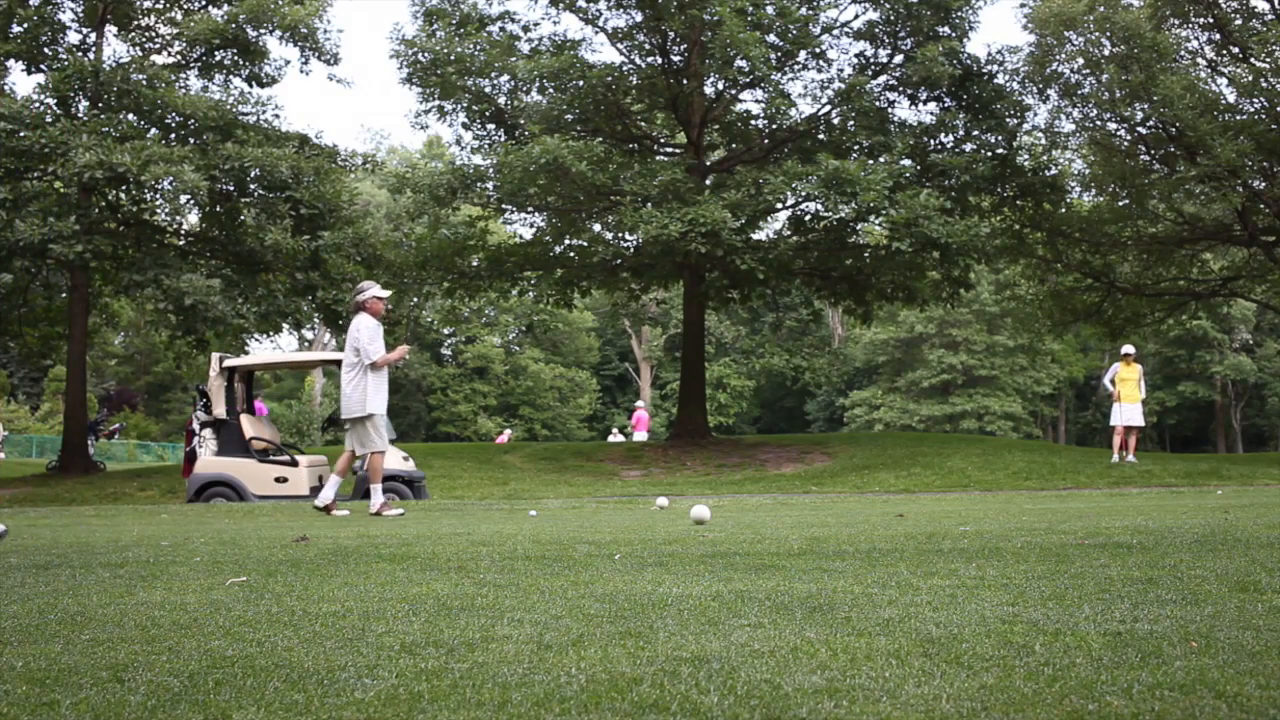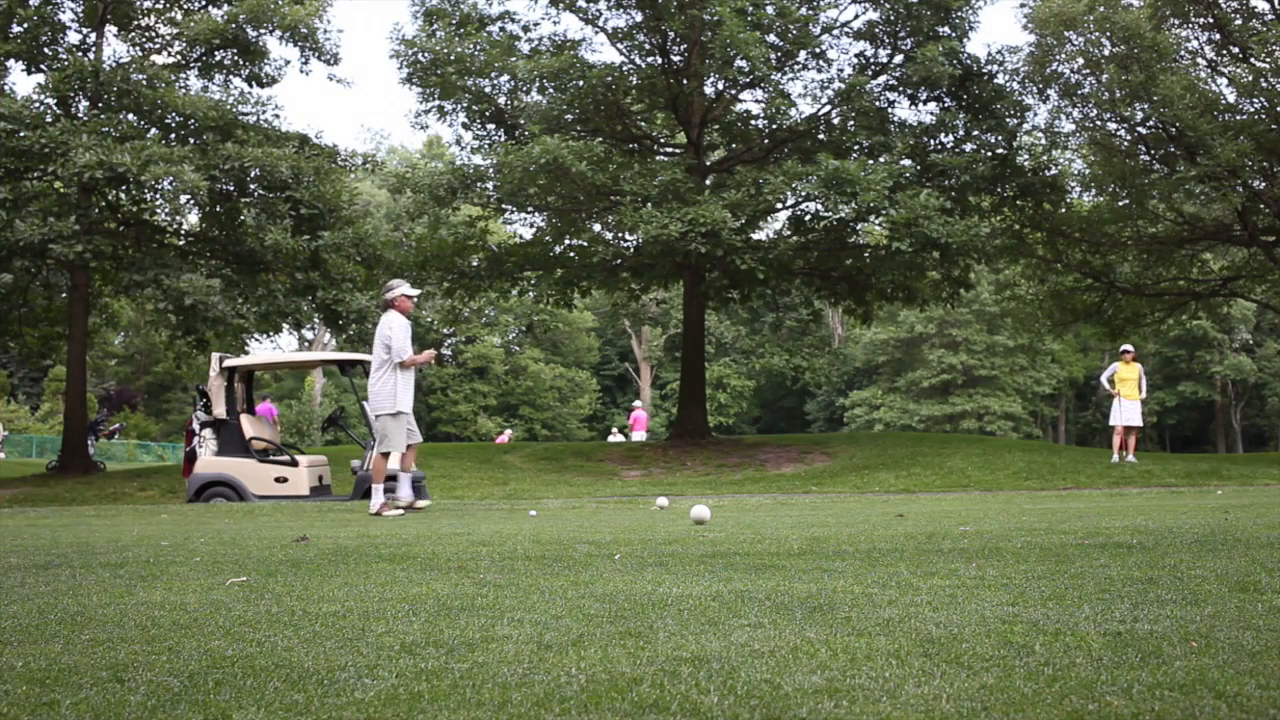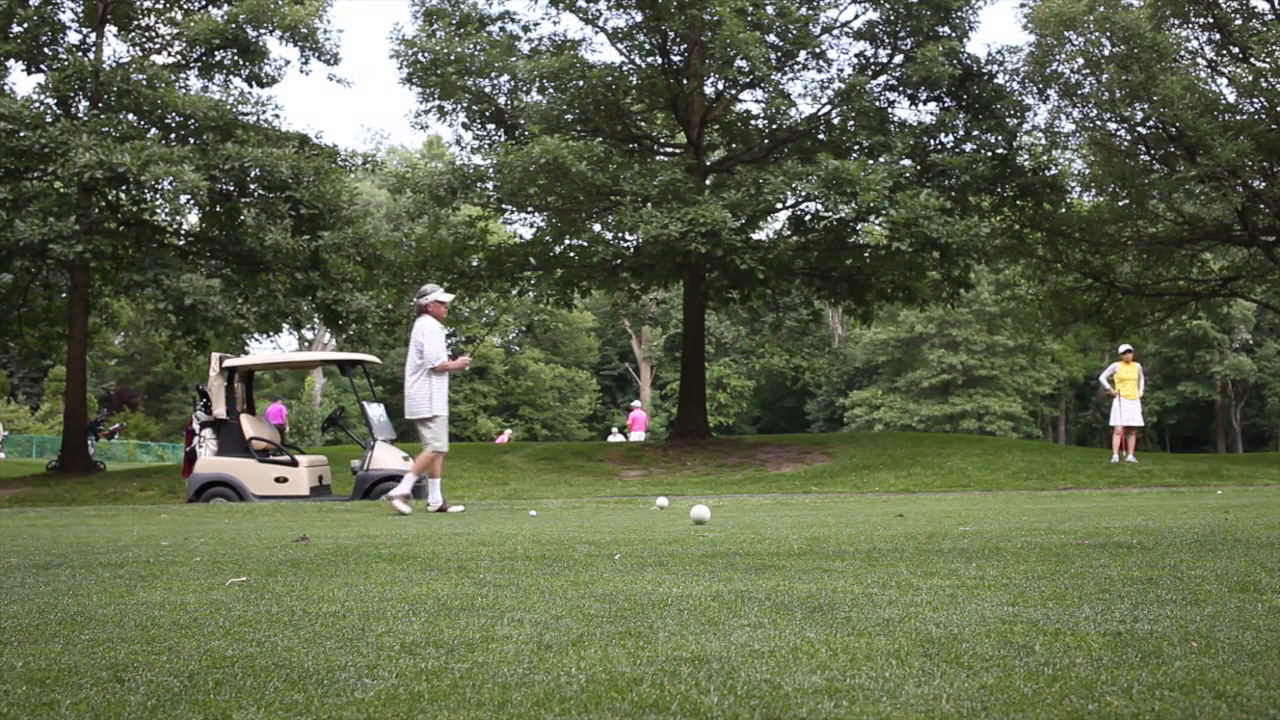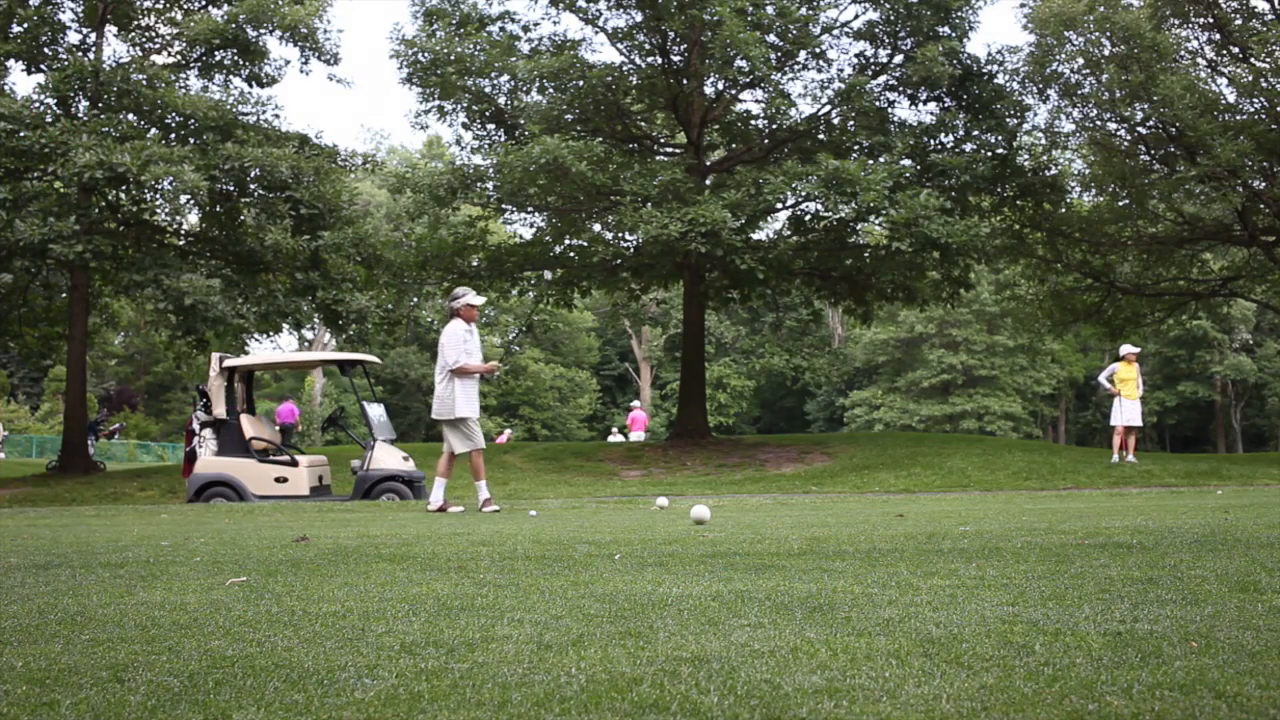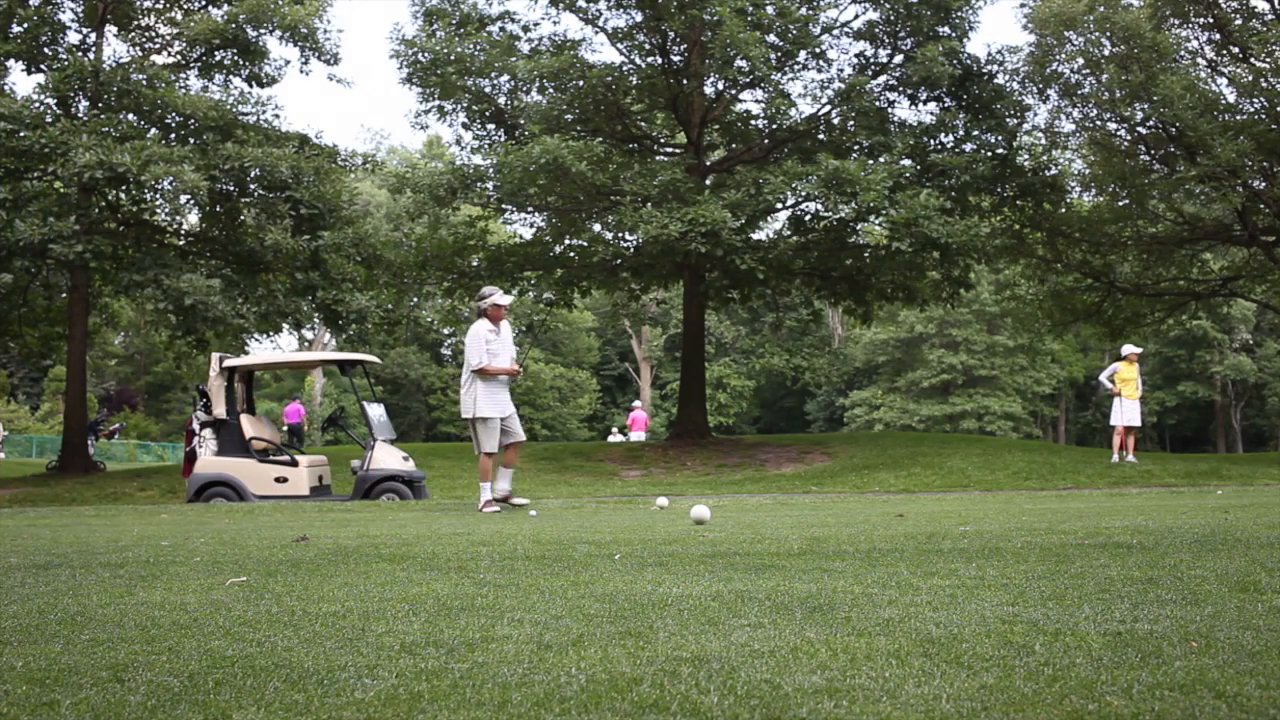
dt=0.4s
person 1, frame 1
left shoulder: (364, 323)
right shoulder: (366, 324)
right elbow: (376, 361)
left wrist: (392, 357)
right wrist: (396, 355)
left hip: (362, 398)
right hip: (365, 398)
left knee: (354, 451)
right knee: (376, 448)
left ankle: (326, 497)
right ankle: (377, 502)
person 1, frame 2
left shoulder: (390, 321)
right shoulder: (397, 322)
right elbow: (405, 360)
left wrist: (419, 359)
right wrist: (423, 358)
left hip: (395, 397)
right hip: (391, 397)
left knee: (411, 442)
right knee: (385, 449)
left ankle: (404, 496)
right ankle: (377, 502)
person 1, frame 3
left shoulder: (426, 326)
right shoulder: (430, 327)
right elbow: (435, 364)
left wrist: (453, 365)
right wrist: (456, 364)
left hip: (425, 398)
right hip: (428, 399)
left knee: (437, 449)
right knee: (435, 449)
left ankle: (436, 500)
right ankle: (400, 491)
person 1, frame 4
left shoulder: (470, 329)
right shoulder: (454, 331)
right elbow: (456, 365)
left wrist: (487, 367)
right wrist: (483, 369)
left hip: (465, 399)
right hip: (457, 400)
left knee: (452, 451)
right knee: (476, 446)
left ankle: (437, 500)
right ankle: (484, 497)
person 1, frame 5
left shoulder: (505, 326)
right shoulder: (478, 331)
left elbow: (512, 355)
right elbow: (479, 366)
left wrist: (513, 368)
right wrist: (505, 371)
left hip: (502, 396)
right hip: (482, 399)
left knee: (515, 440)
right knee: (488, 450)
left ankle: (502, 489)
right ankle: (486, 498)
